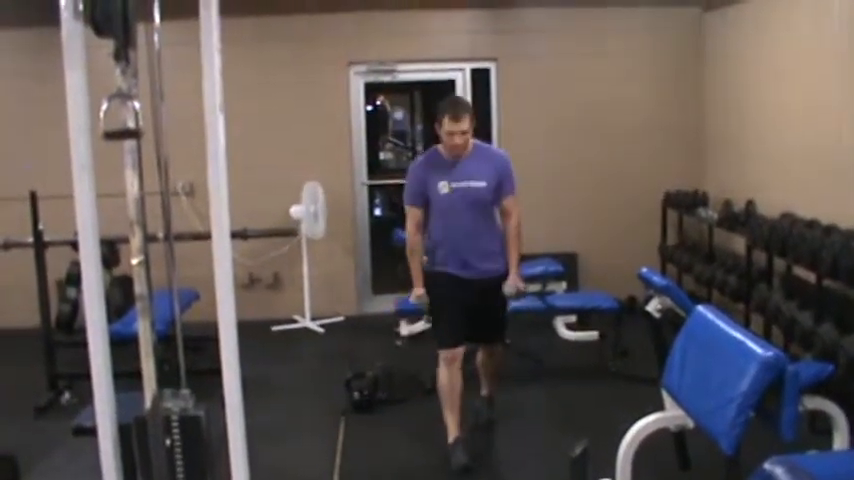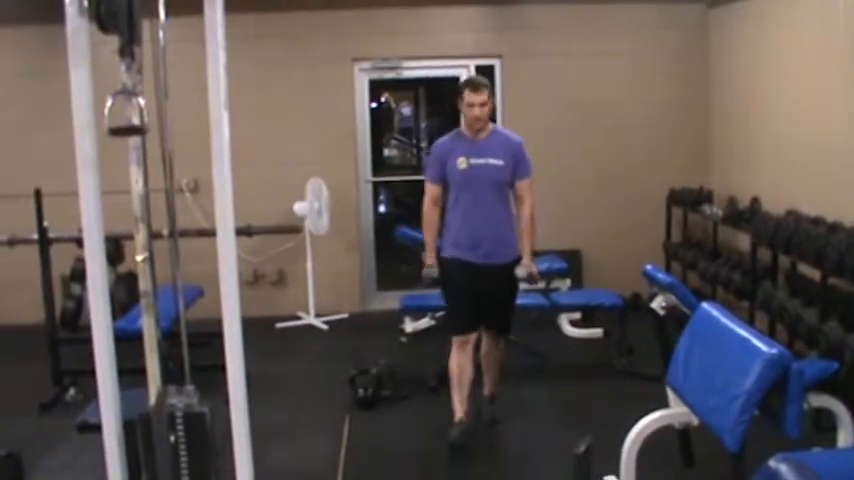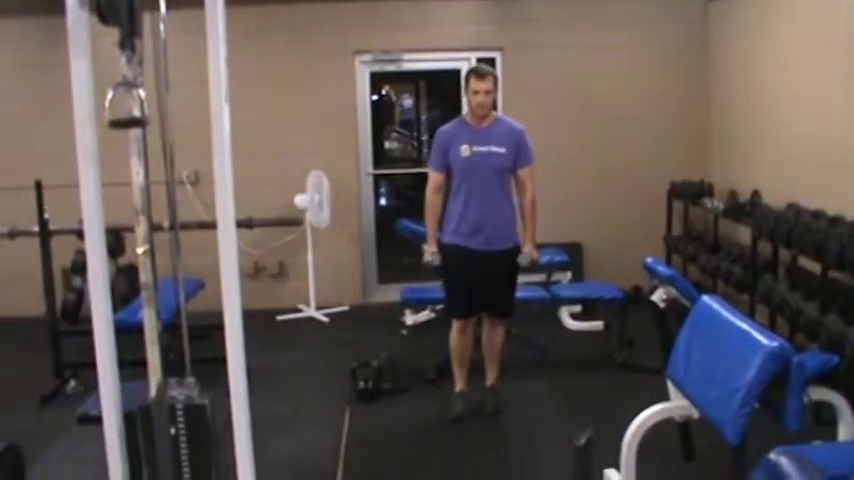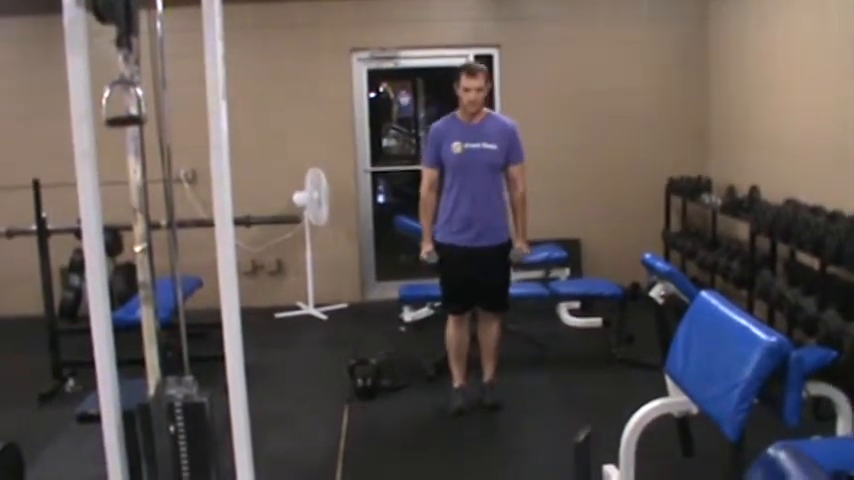
dt=0.3s
person 1, frame 1
left shoulder: (496, 161)
right shoulder: (422, 169)
left elbow: (511, 217)
right elbow: (414, 229)
left wrist: (514, 272)
right wrist: (418, 282)
left hip: (492, 272)
right hip: (445, 275)
left knee: (491, 344)
right knee: (450, 355)
left ankle: (486, 394)
right ankle: (454, 437)
person 1, frame 2
left shoulder: (512, 146)
right shoulder: (443, 149)
left elbow: (525, 202)
right elbow: (432, 204)
left wrist: (527, 255)
right wrist: (430, 254)
left hip: (502, 258)
right hip: (458, 258)
left knee: (495, 333)
right knee: (463, 339)
left ankle: (489, 394)
right ankle: (460, 416)
person 1, frame 3
left shoulder: (514, 134)
right shoulder: (447, 136)
left elbow: (526, 190)
right elbow: (435, 191)
left wrist: (529, 241)
right wrist: (431, 241)
left hip: (502, 245)
right hip: (459, 245)
left knee: (495, 319)
right knee: (462, 322)
left ankle: (491, 386)
right ankle: (460, 389)
person 1, frame 4
left shoulder: (506, 130)
right shoulder: (440, 132)
left elbow: (517, 186)
right elbow: (429, 189)
left wrist: (521, 236)
right wrist: (427, 239)
left hip: (495, 241)
right hip: (452, 242)
left knee: (490, 314)
right knee: (458, 315)
left ankle: (488, 381)
right ankle: (459, 385)
